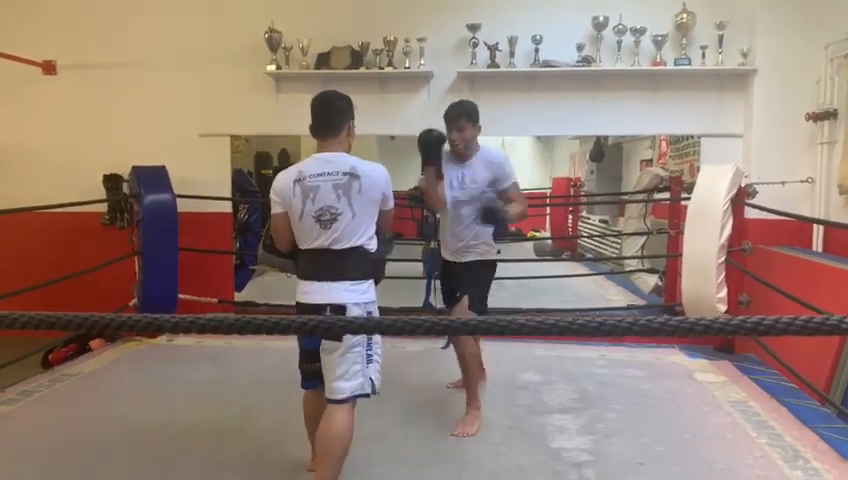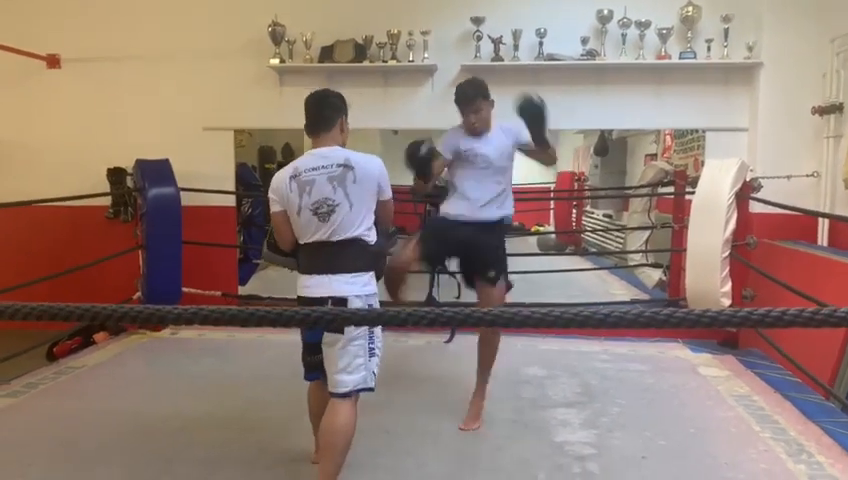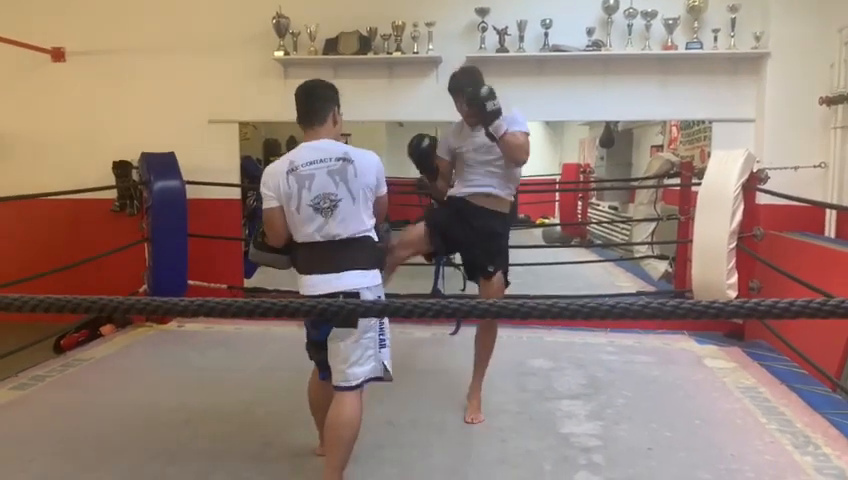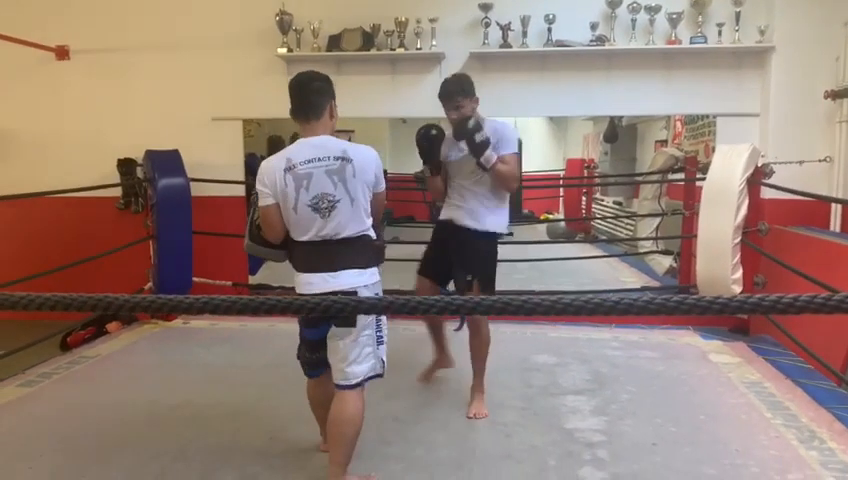
dt=0.2s
person 1, frame 1
left shoulder: (285, 180)
right shoulder: (374, 174)
left elbow: (283, 243)
right elbow: (385, 229)
left hip: (309, 293)
right hip: (353, 296)
left knee: (316, 385)
right knee: (342, 397)
person 1, frame 2
left shoulder: (284, 178)
right shoulder: (369, 166)
left elbow: (286, 241)
right elbow: (386, 219)
left hip: (311, 286)
right hip: (353, 287)
left knee: (320, 376)
right knee: (344, 390)
left ankle: (322, 447)
person 1, frame 3
left shoulder: (276, 172)
right shoulder: (366, 161)
left elbow: (276, 238)
left hip: (313, 283)
right hip: (359, 281)
left knee: (324, 370)
right knee: (350, 384)
left ankle: (326, 441)
person 1, frame 4
left shoulder: (272, 167)
right shoulder: (365, 157)
left elbow: (274, 235)
left hip: (309, 283)
right hip: (357, 280)
left knee: (318, 371)
right knee: (350, 382)
left ankle: (329, 437)
person 2, frame 1
left shoulder: (495, 161)
right shoulder: (439, 160)
left elbow: (520, 203)
right elbow: (433, 202)
left wrist: (503, 212)
right wrist: (431, 165)
left hip: (478, 259)
right hip: (448, 257)
left ankle: (474, 408)
right ankle: (477, 371)
person 2, frame 2
left shoulder: (511, 130)
right shoulder: (453, 138)
left elbow: (547, 160)
right elbow: (434, 177)
left wrist: (538, 132)
right wrist: (422, 173)
left hip: (490, 227)
right hip: (452, 222)
right knee: (401, 264)
left ankle: (478, 399)
person 2, frame 3
left shoulder: (511, 119)
right shoulder: (452, 136)
left elbow: (519, 156)
right elbow: (443, 189)
left wrist: (493, 120)
right wrist: (429, 171)
left hip: (493, 217)
right hip: (459, 206)
right knee: (404, 247)
left ankle: (475, 391)
person 2, frame 4
left shoulder: (501, 131)
right shoulder: (446, 141)
left elbow: (512, 181)
right elbow: (438, 194)
left wrist: (482, 151)
right wrist: (430, 163)
left hip: (482, 231)
right hip: (448, 226)
left knee: (475, 311)
right knee: (424, 294)
left ankle: (478, 390)
right ankle: (442, 354)
